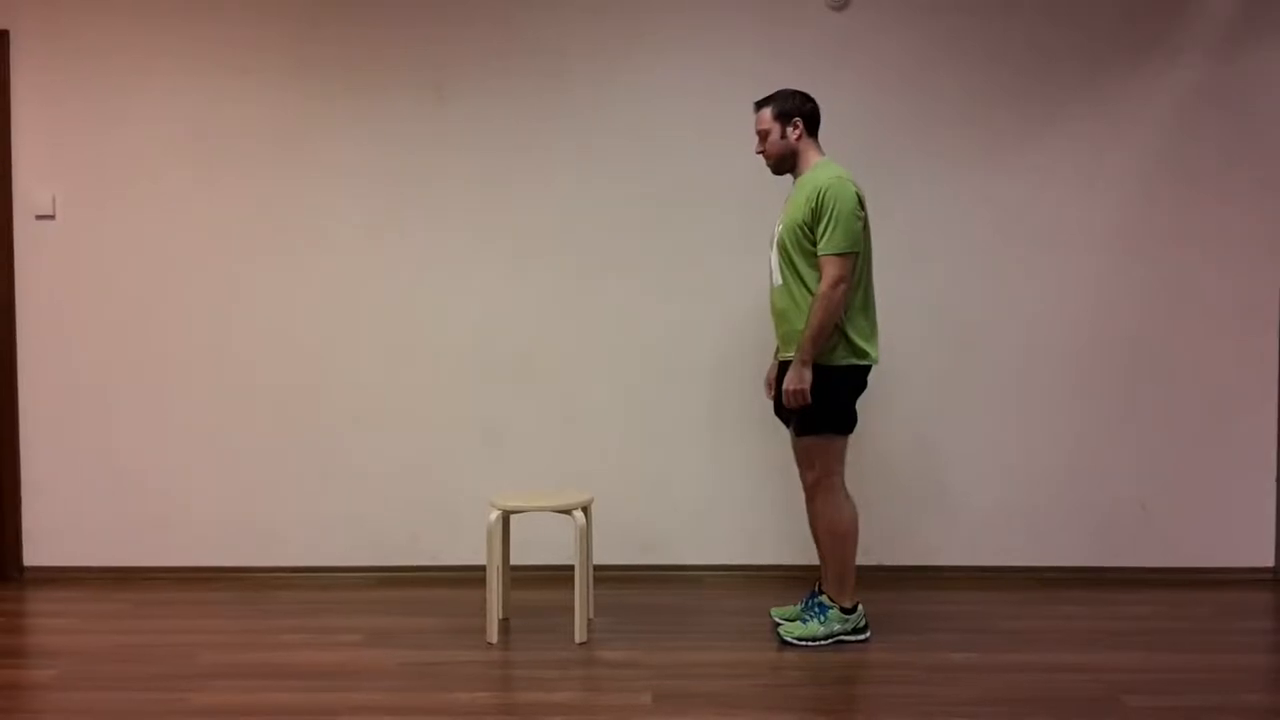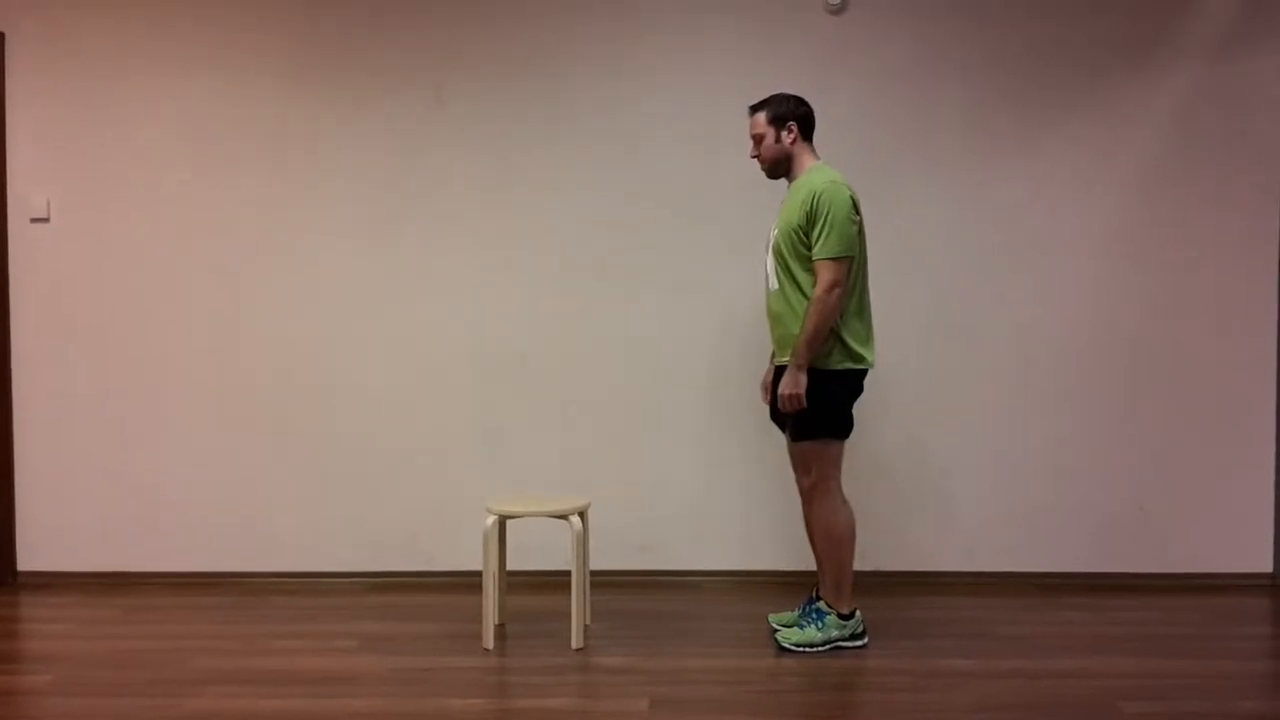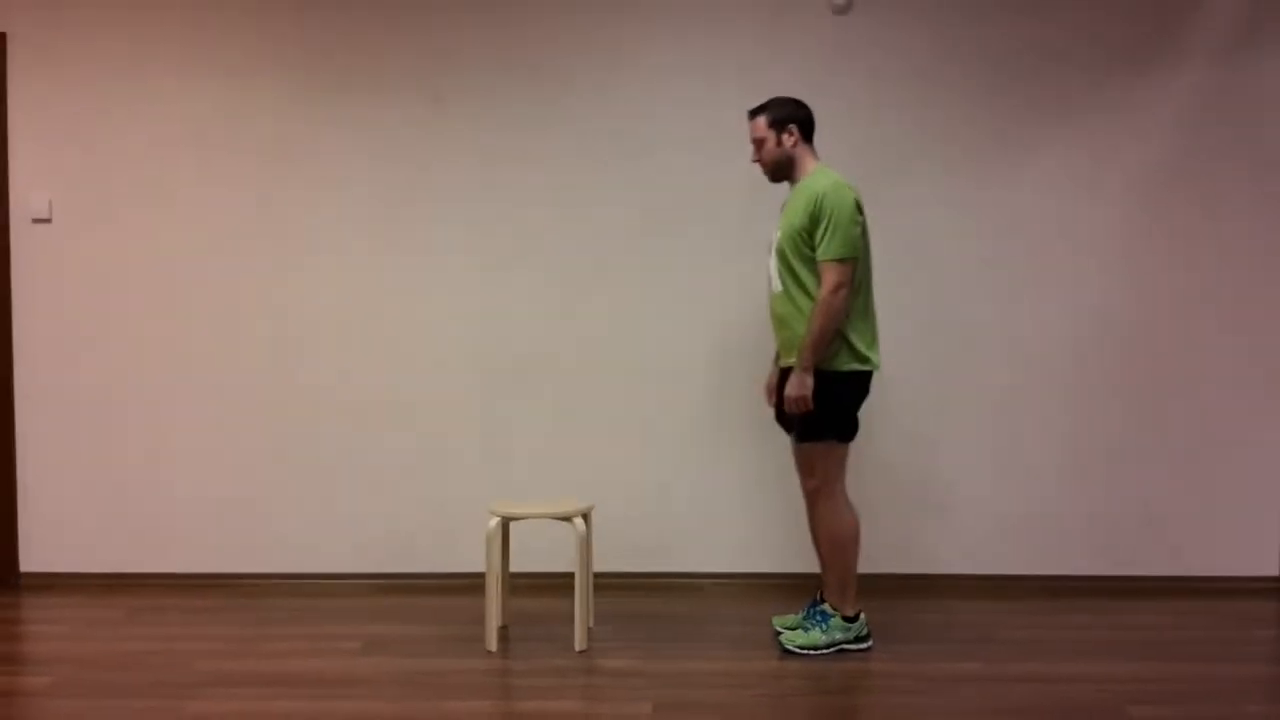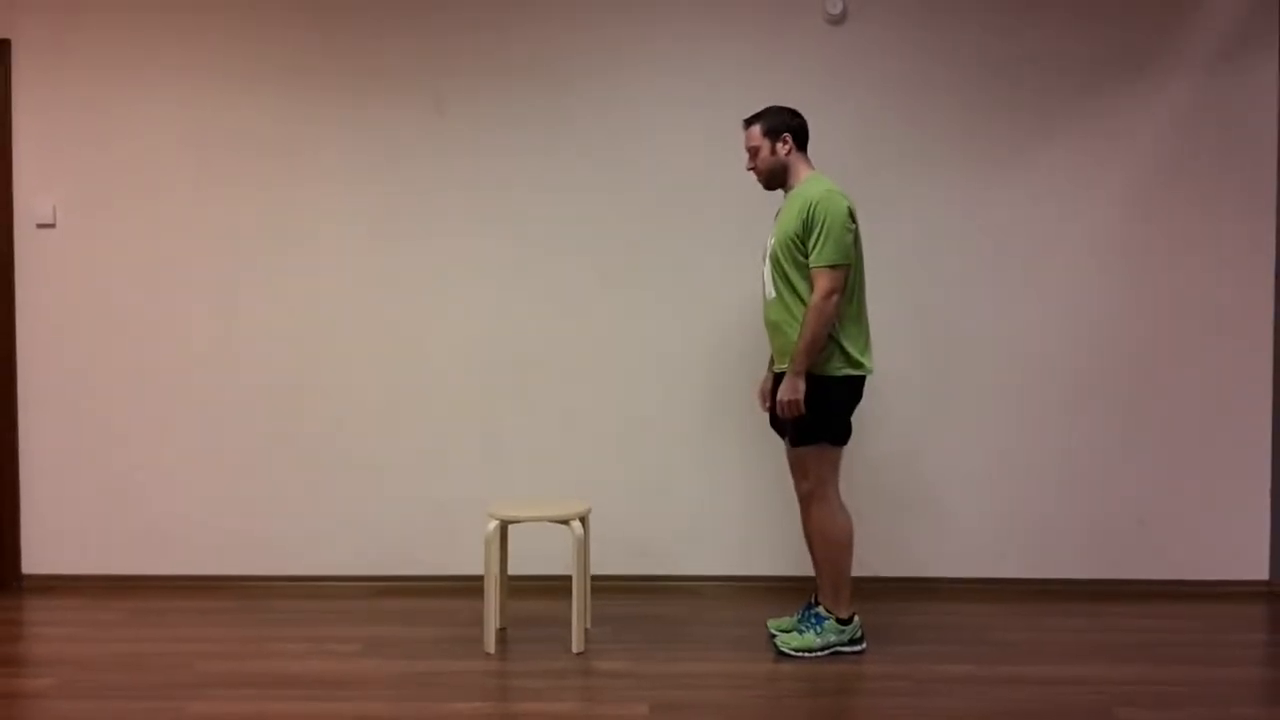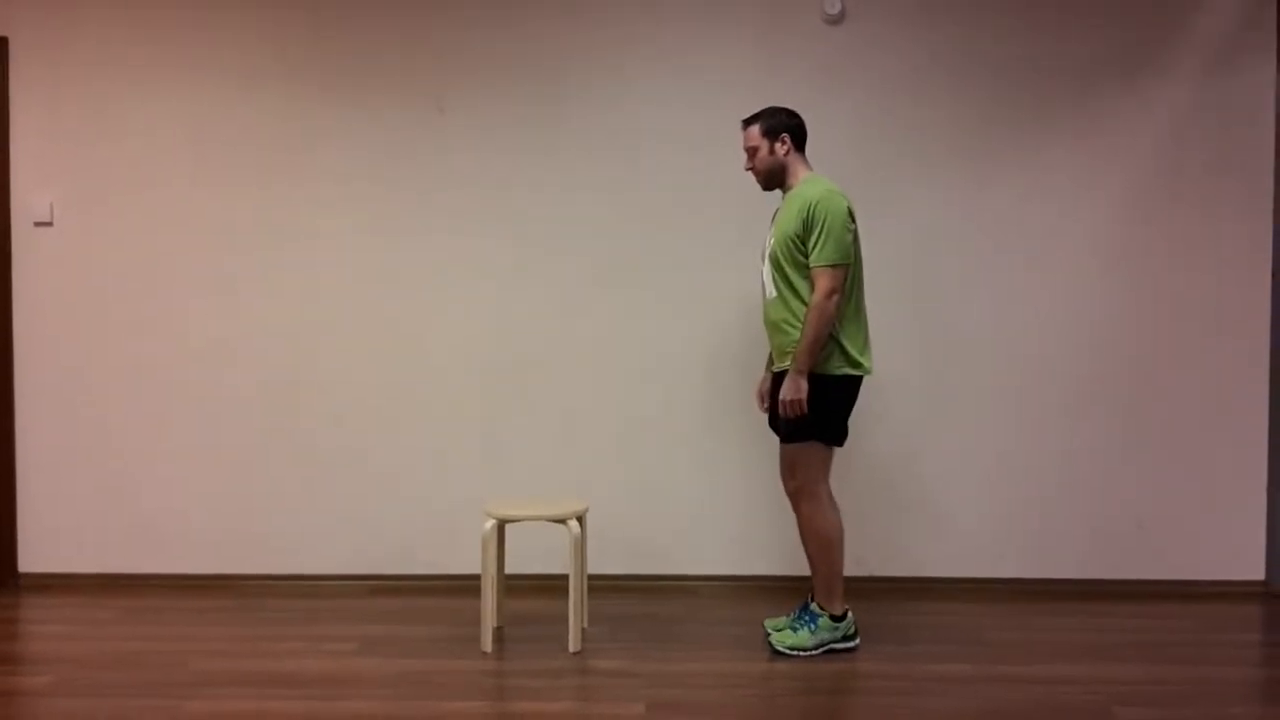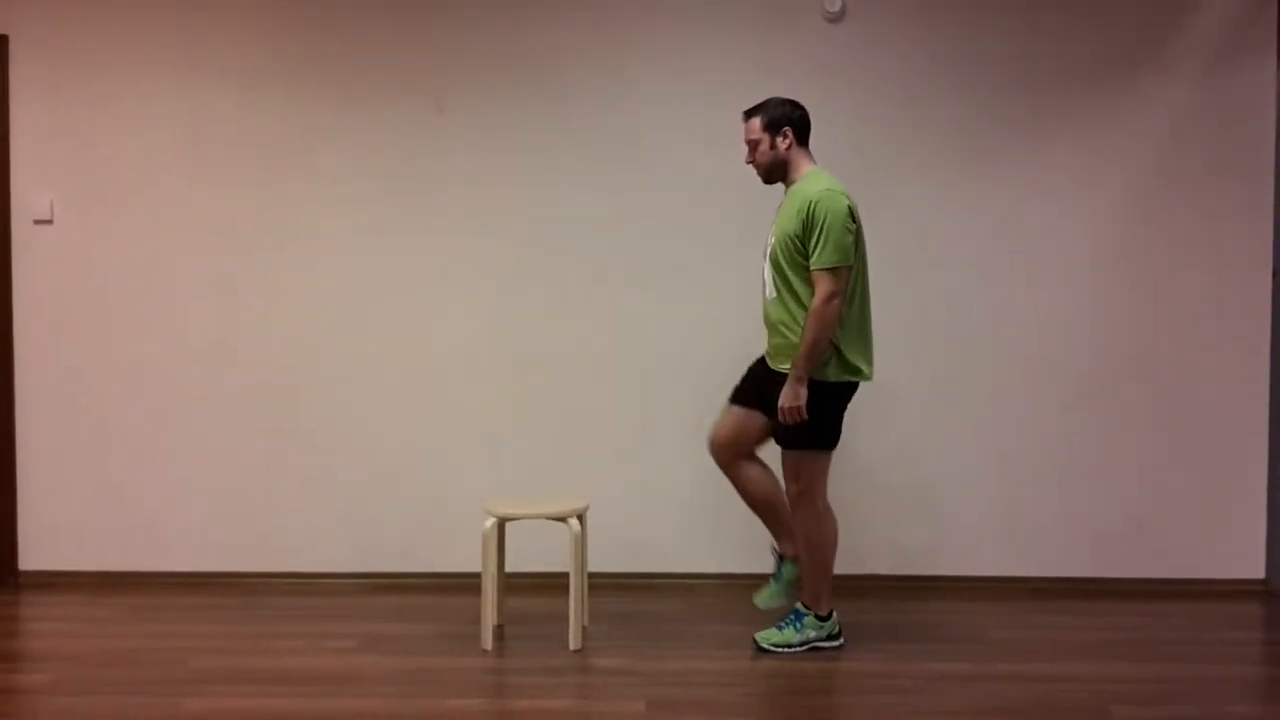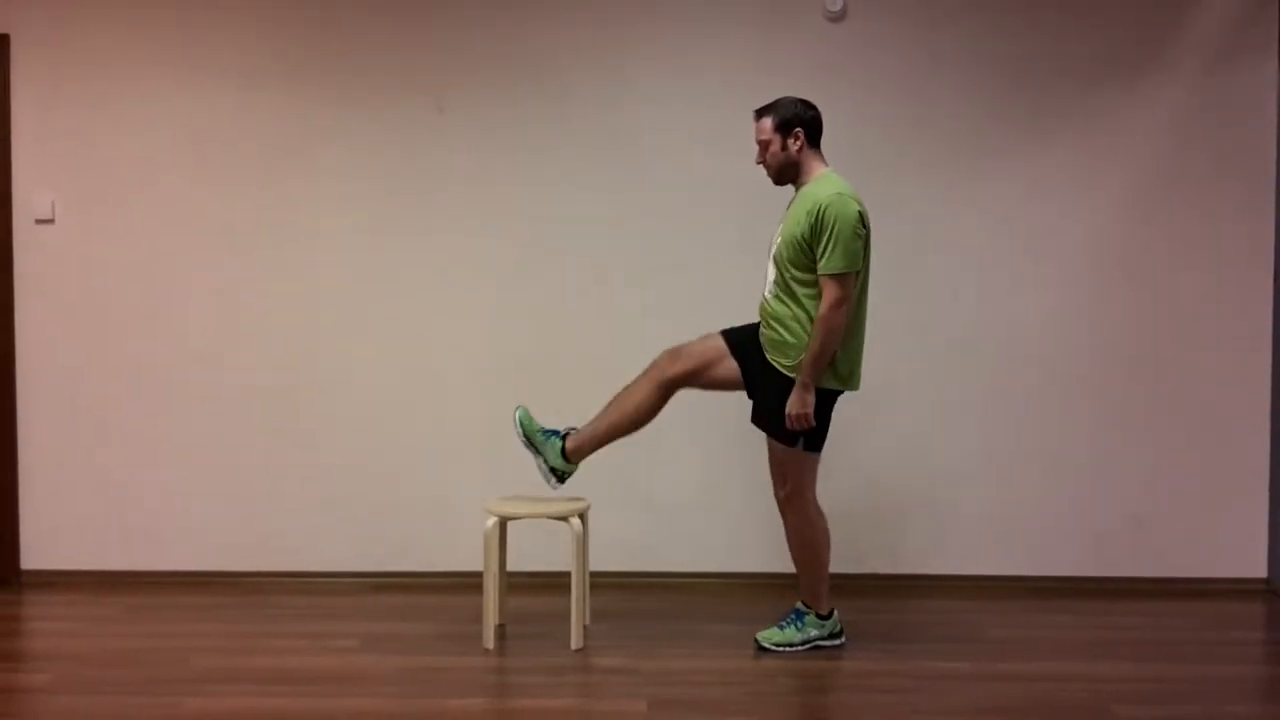
dt=0.7s
person 1, frame 1
left shoulder: (833, 187)
right shoulder: (803, 190)
left elbow: (835, 285)
left wrist: (803, 364)
right wrist: (781, 358)
left hip: (827, 365)
right hip: (806, 361)
left knee: (825, 482)
right knee: (815, 482)
left ankle: (844, 610)
right ankle: (828, 595)
person 1, frame 2
left shoulder: (827, 192)
right shoulder: (797, 194)
left elbow: (830, 289)
left wrist: (798, 368)
right wrist: (778, 363)
left hip: (823, 369)
right hip: (802, 366)
left knee: (822, 487)
right knee: (811, 486)
left ankle: (842, 615)
right ankle: (827, 601)
person 1, frame 3
left shoulder: (831, 194)
right shoulder: (799, 197)
left elbow: (836, 291)
left wrist: (804, 370)
right wrist: (781, 364)
left hip: (829, 371)
right hip: (806, 368)
left knee: (827, 490)
right knee: (815, 489)
left ankle: (847, 618)
right ankle: (830, 604)
person 1, frame 4
left shoulder: (823, 202)
right shoulder: (793, 205)
left elbow: (827, 297)
left wrist: (796, 374)
right wrist: (775, 370)
left hip: (822, 376)
right hip: (799, 373)
left knee: (819, 493)
right knee: (809, 492)
left ankle: (841, 621)
right ankle: (826, 606)
person 1, frame 5
left shoulder: (823, 201)
right shoulder: (789, 206)
left elbow: (828, 296)
left wrist: (798, 374)
right wrist: (772, 369)
left hip: (821, 373)
right hip: (798, 371)
left knee: (805, 487)
right knee: (807, 487)
left ankle: (833, 618)
right ankle: (824, 607)
person 1, frame 6
left shoulder: (825, 201)
right shoulder: (793, 197)
left elbow: (828, 298)
left wrist: (799, 380)
right wrist: (777, 369)
left hip: (817, 374)
right hip: (782, 362)
left knee: (804, 491)
right knee: (725, 443)
left ankle: (819, 617)
right ankle: (793, 556)
person 1, frame 7
left shoulder: (835, 204)
right shoulder: (805, 196)
left elbow: (836, 304)
left wrist: (805, 387)
left hip: (802, 367)
right hip: (769, 345)
left knee: (793, 491)
right knee: (672, 365)
left ankle: (820, 617)
right ankle: (566, 451)
